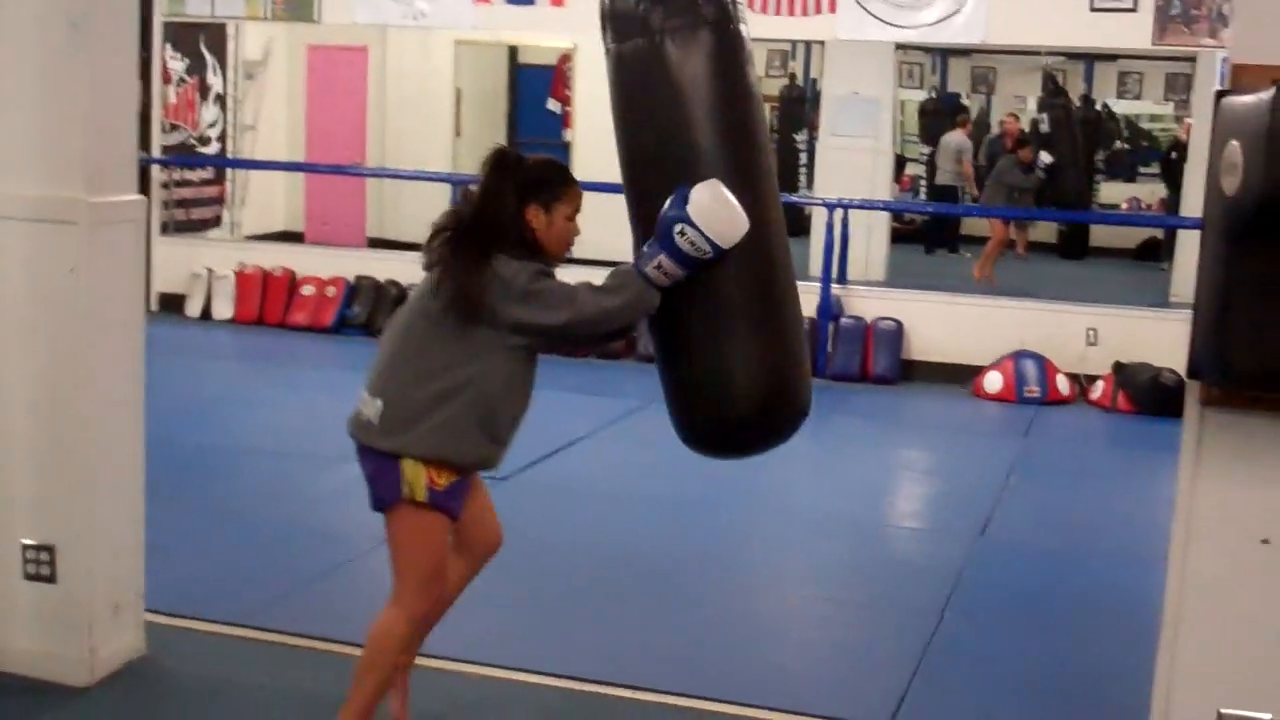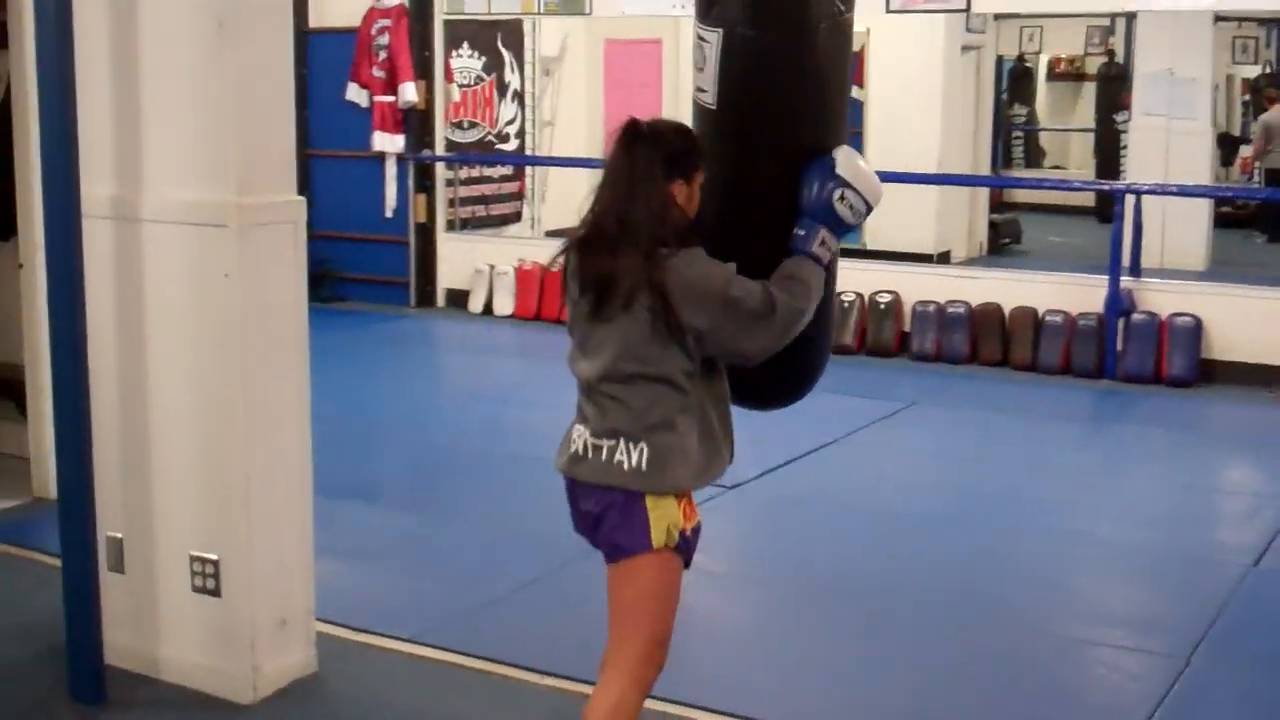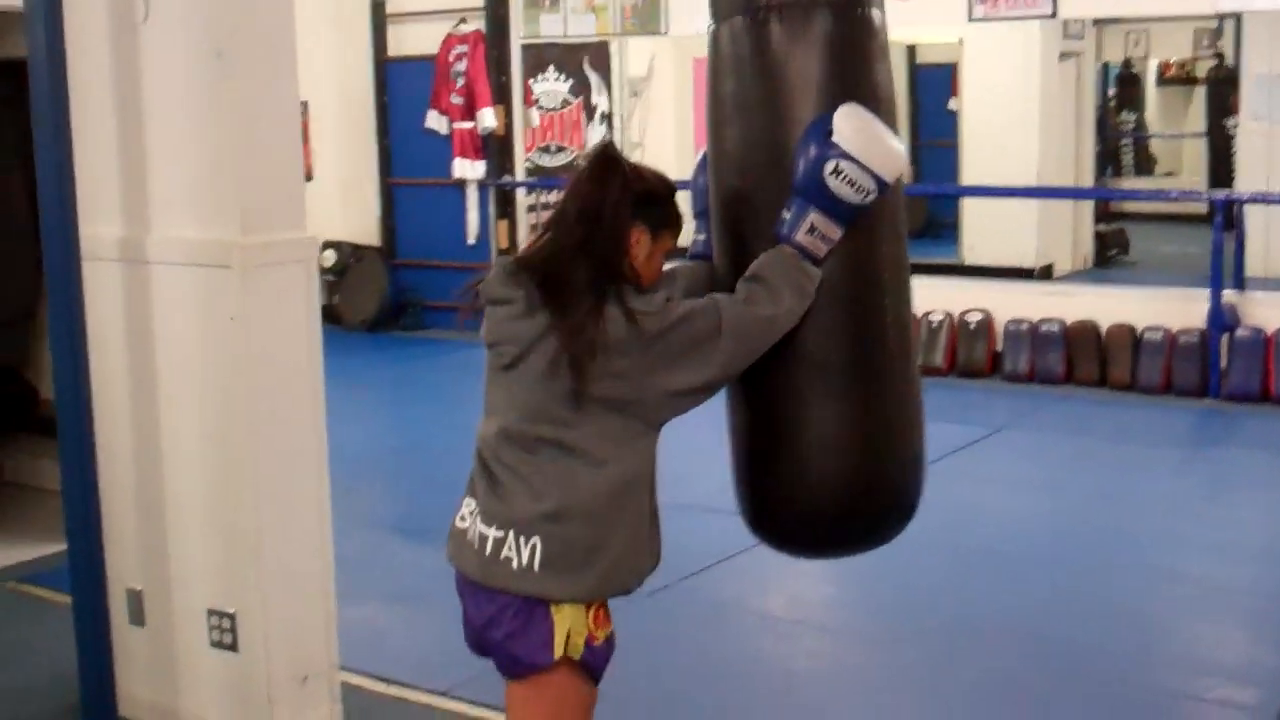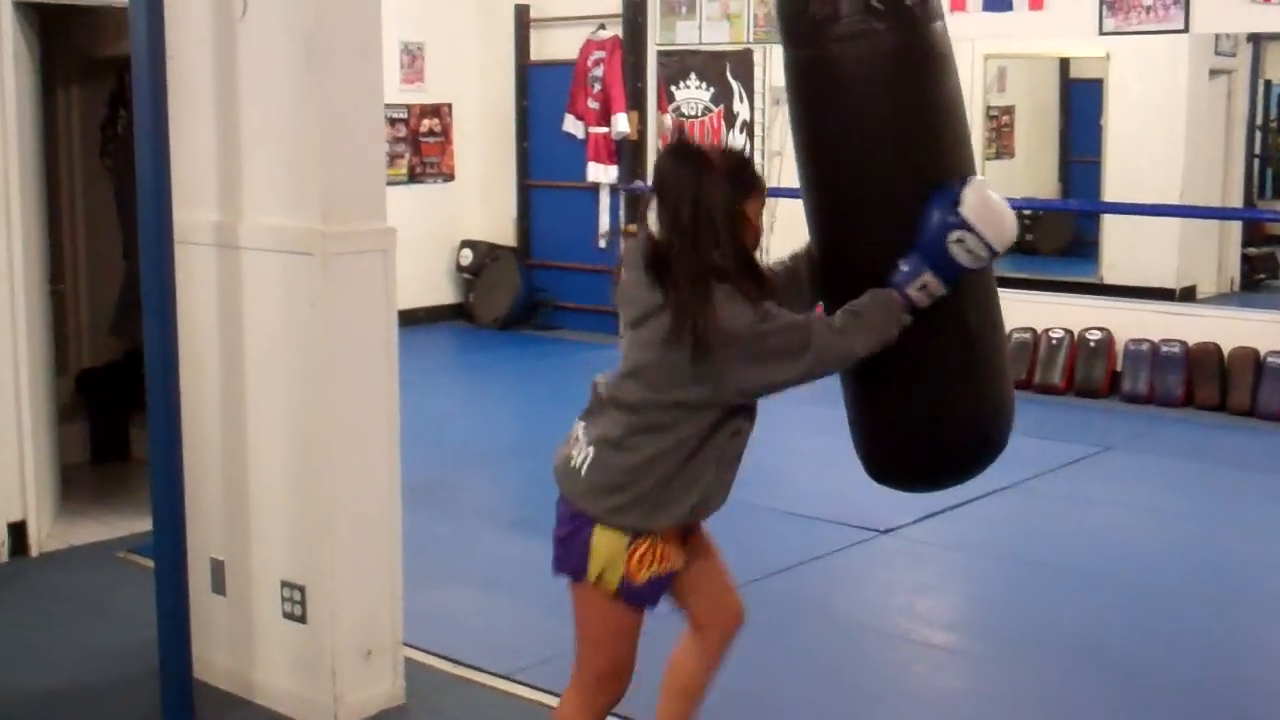
dt=1s
person 1, frame 1
left shoulder: (492, 264)
right shoulder: (505, 280)
left elbow: (575, 319)
right elbow: (587, 310)
left wrist: (646, 273)
left hip: (433, 441)
right hip: (409, 445)
left knee: (480, 539)
right knee: (421, 597)
left ankle: (391, 666)
person 1, frame 2
left shoulder: (586, 256)
right shoulder: (683, 275)
right elbow: (770, 319)
right wrist: (817, 235)
left hip: (589, 466)
right hip: (645, 476)
left knee: (632, 636)
right knee: (636, 664)
person 1, frame 3
left shoulder: (527, 296)
right shoulder: (623, 328)
right elbow: (746, 319)
left wrist: (712, 251)
right wrist: (815, 220)
left hip: (485, 554)
right hip: (547, 578)
person 1, frame 4
left shoulder: (680, 278)
right shoulder: (723, 317)
left elbow: (776, 292)
right elbow: (825, 342)
right wrist: (914, 284)
left hip: (652, 497)
right hip: (615, 503)
left knee: (720, 621)
